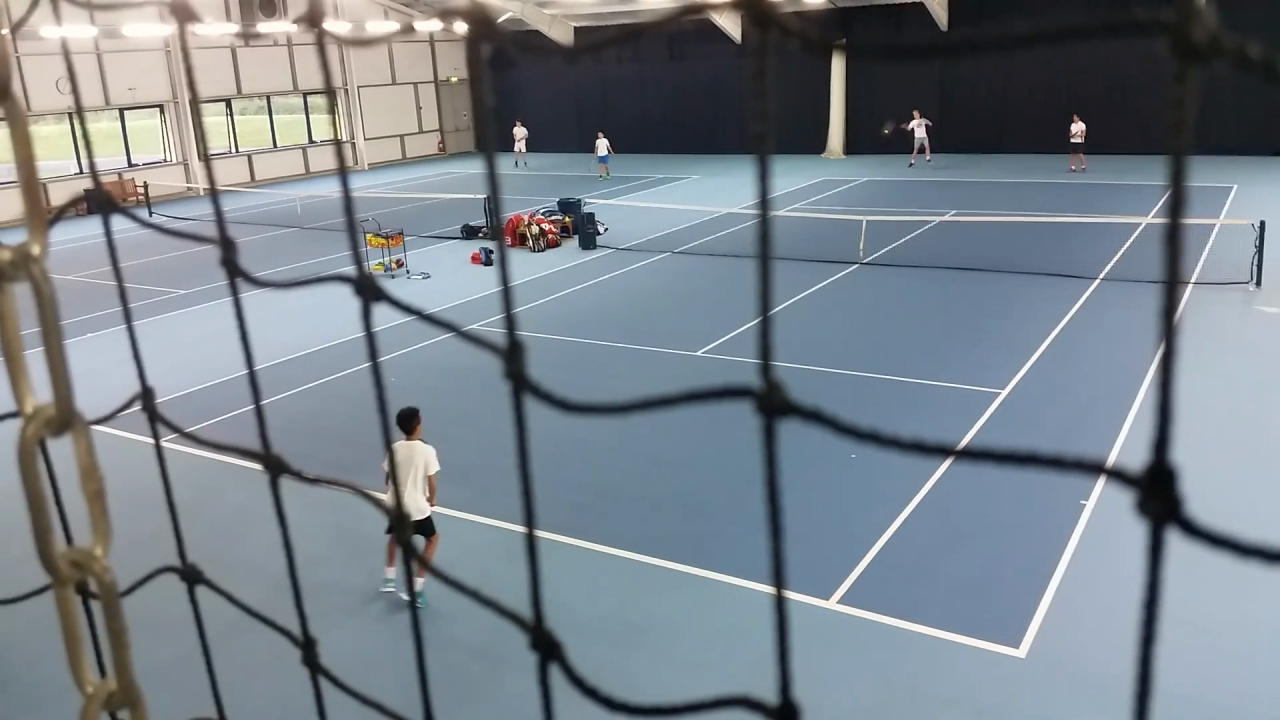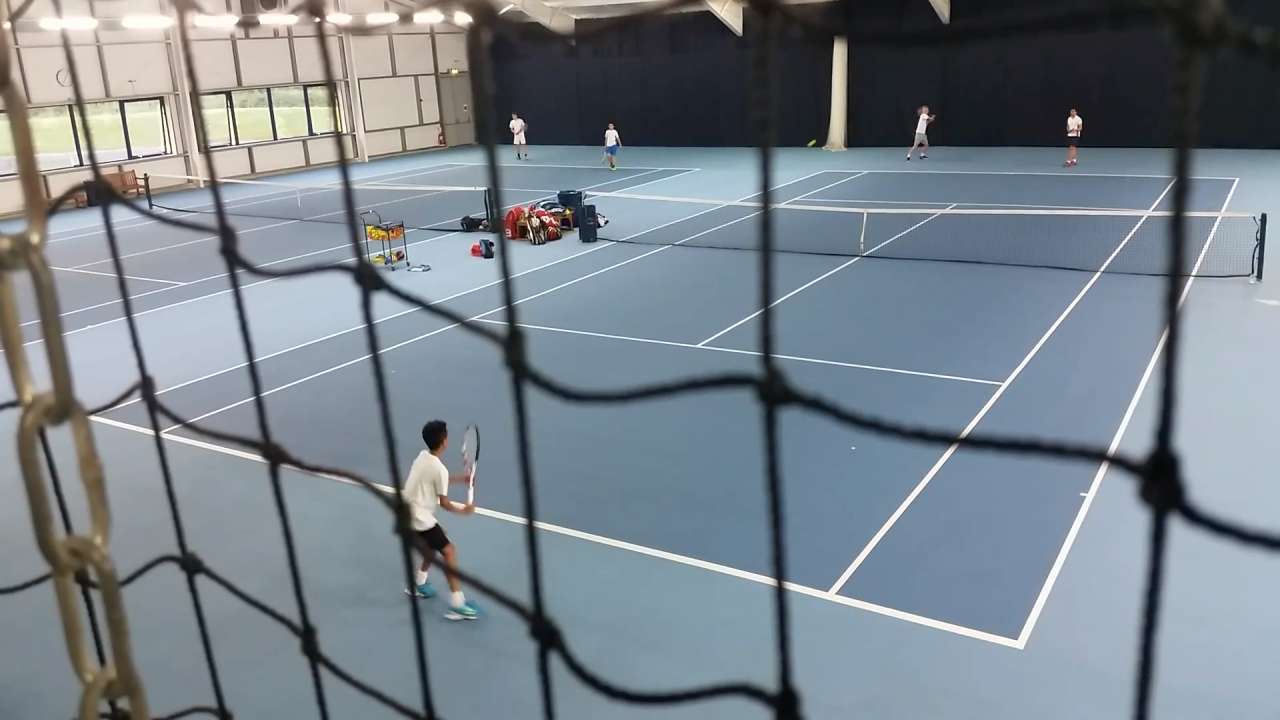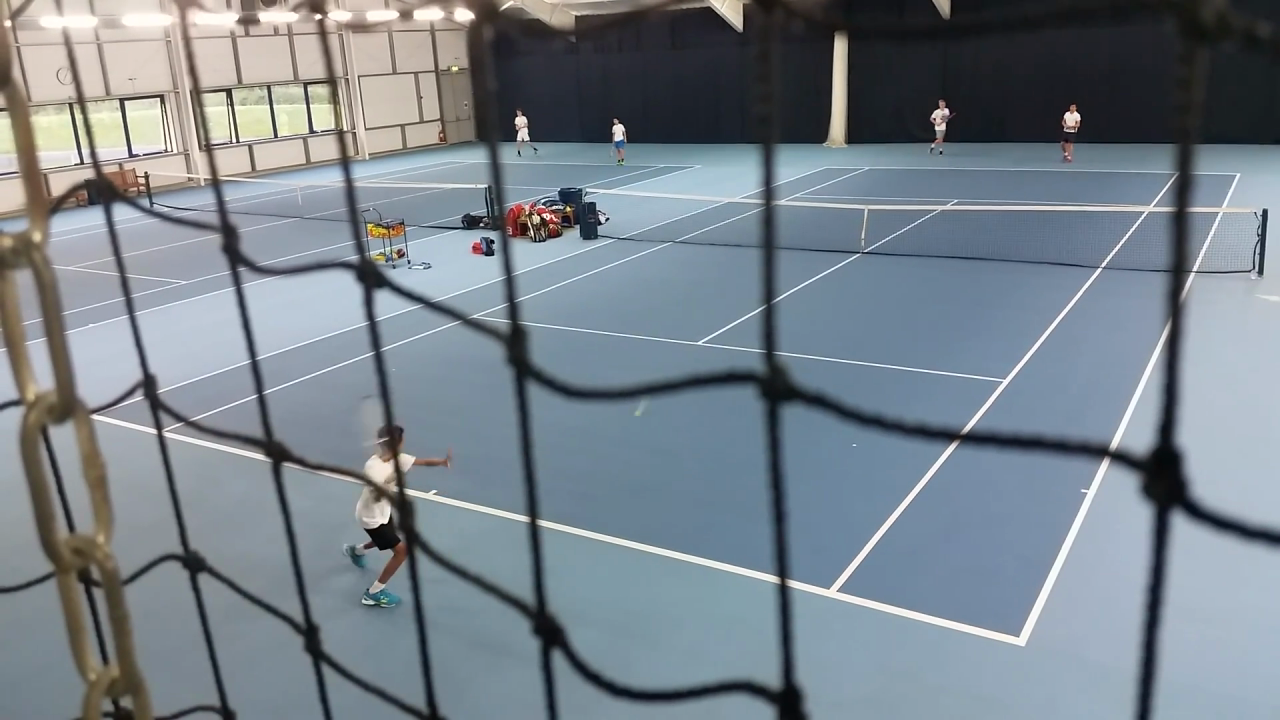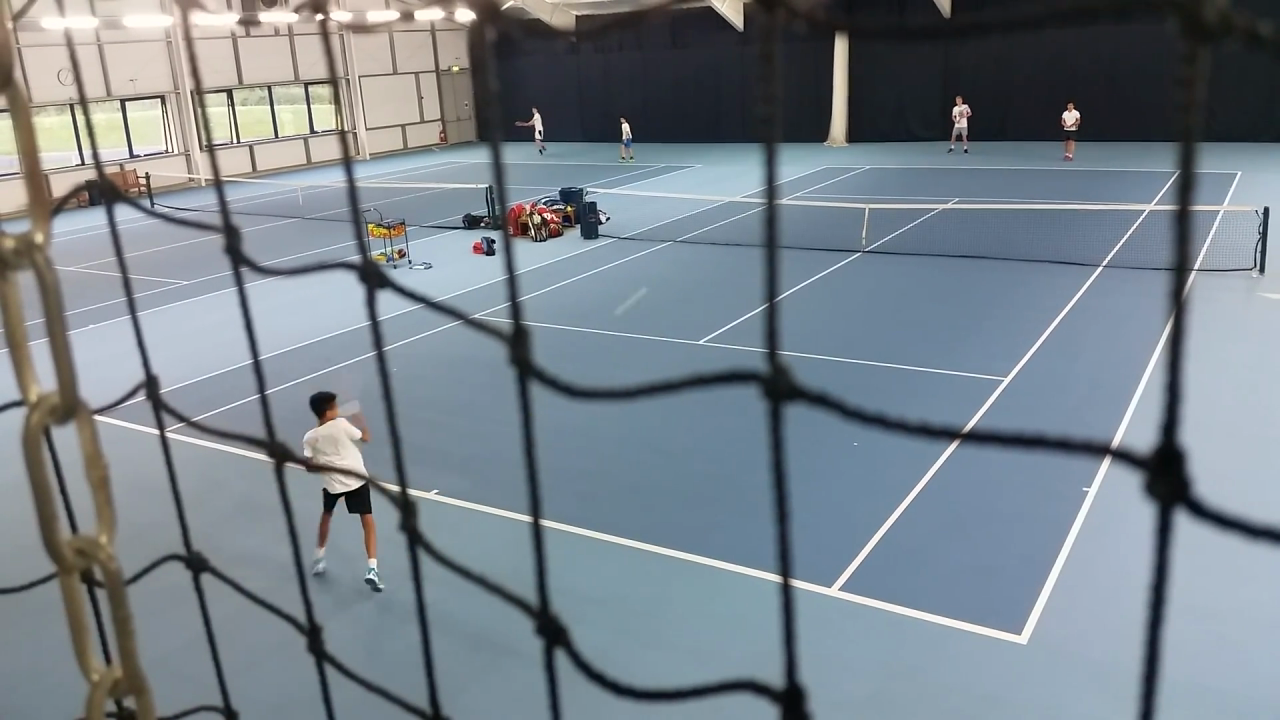
dt=0.5s
person 1, frame 1
left shoulder: (394, 449)
right shoulder: (427, 451)
left elbow: (388, 478)
right elbow: (431, 483)
right wrist: (432, 499)
left hip: (395, 505)
right hip: (417, 507)
left knee: (394, 537)
right knee: (432, 539)
left ankle: (390, 579)
right ankle: (415, 588)
person 1, frame 2
left shoulder: (422, 456)
right shoulder: (439, 470)
right elbow: (444, 503)
left wrist: (459, 477)
right wrist: (463, 510)
right hip: (418, 517)
left knee: (433, 543)
right knee: (449, 552)
left ankle: (418, 585)
right ankle: (457, 605)
person 1, frame 3
left shoulder: (397, 459)
right shoulder: (372, 467)
left elbow: (421, 461)
right elbow: (377, 497)
left wrist: (442, 461)
right wrist: (388, 485)
left hip: (383, 512)
right hip: (372, 517)
left knee: (384, 541)
right knee: (402, 550)
left ankle: (357, 550)
right ankle: (373, 593)
person 1, frame 4
left shoulder: (310, 438)
right shoulder: (341, 424)
left elbow: (311, 468)
right elbow: (365, 437)
right wrist: (358, 422)
left hip: (332, 483)
right hip: (356, 479)
left knee: (326, 515)
right knee: (367, 521)
left ankle: (319, 559)
right ankle: (372, 569)
